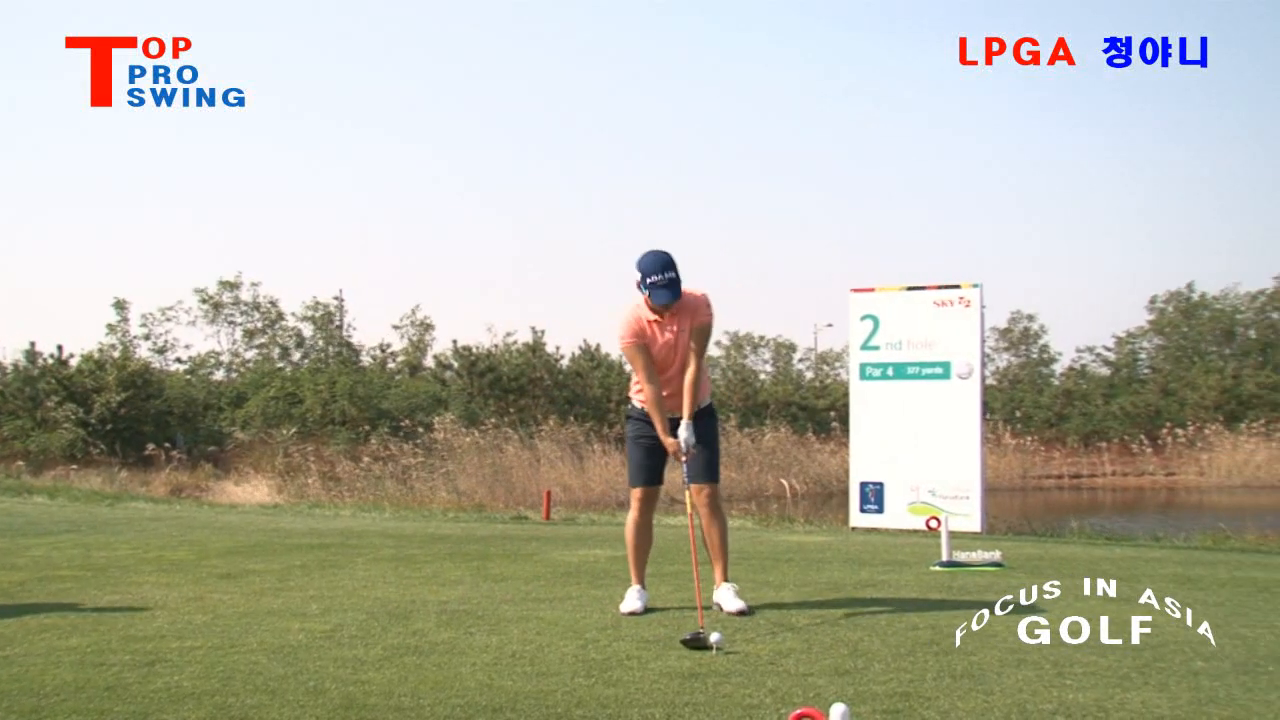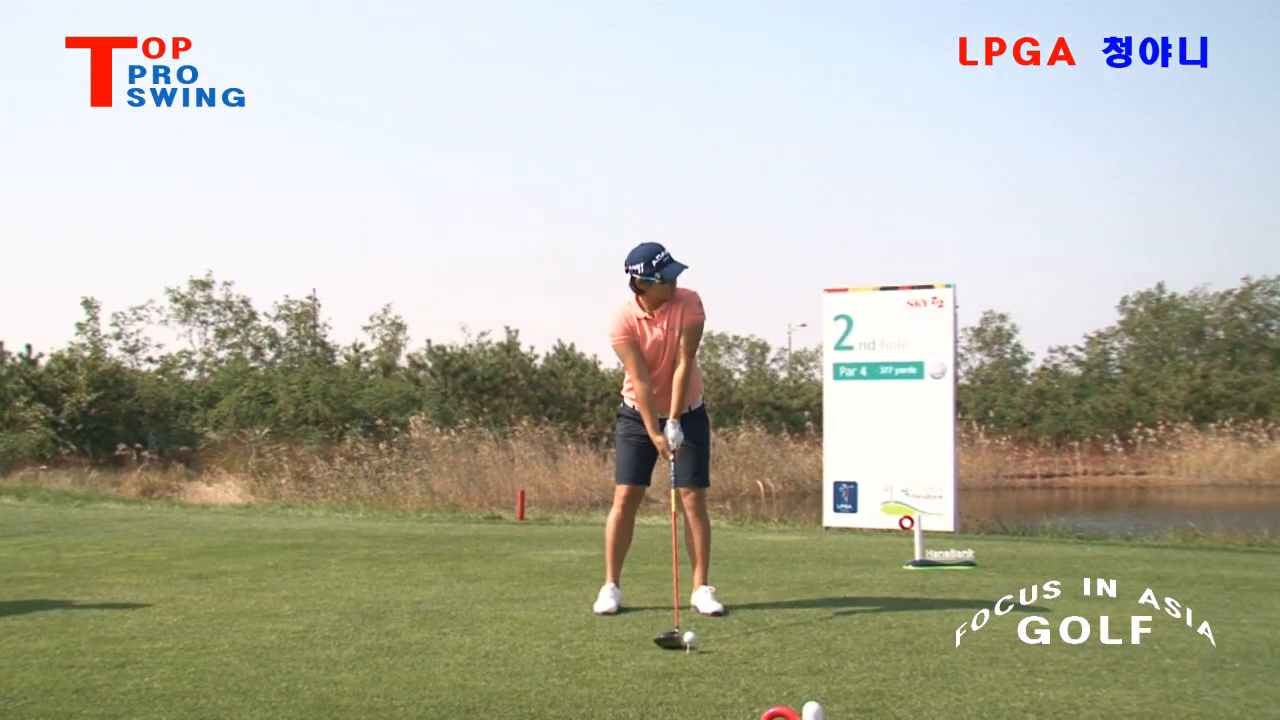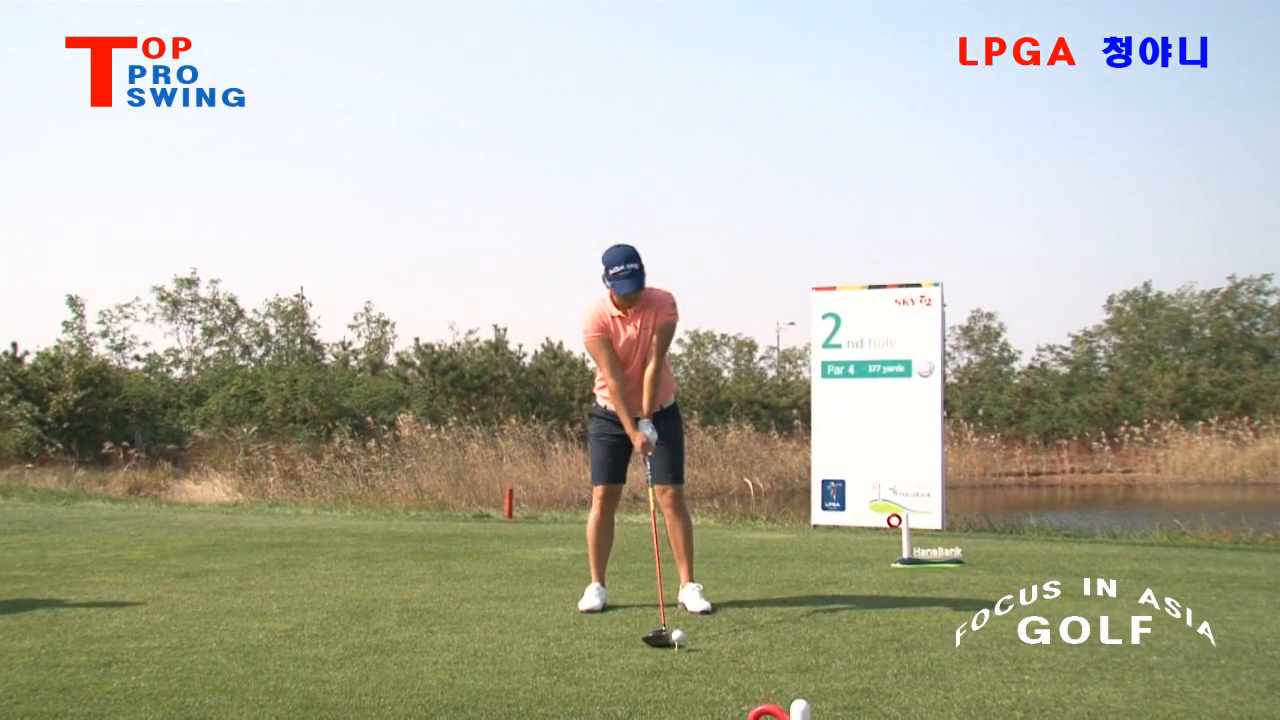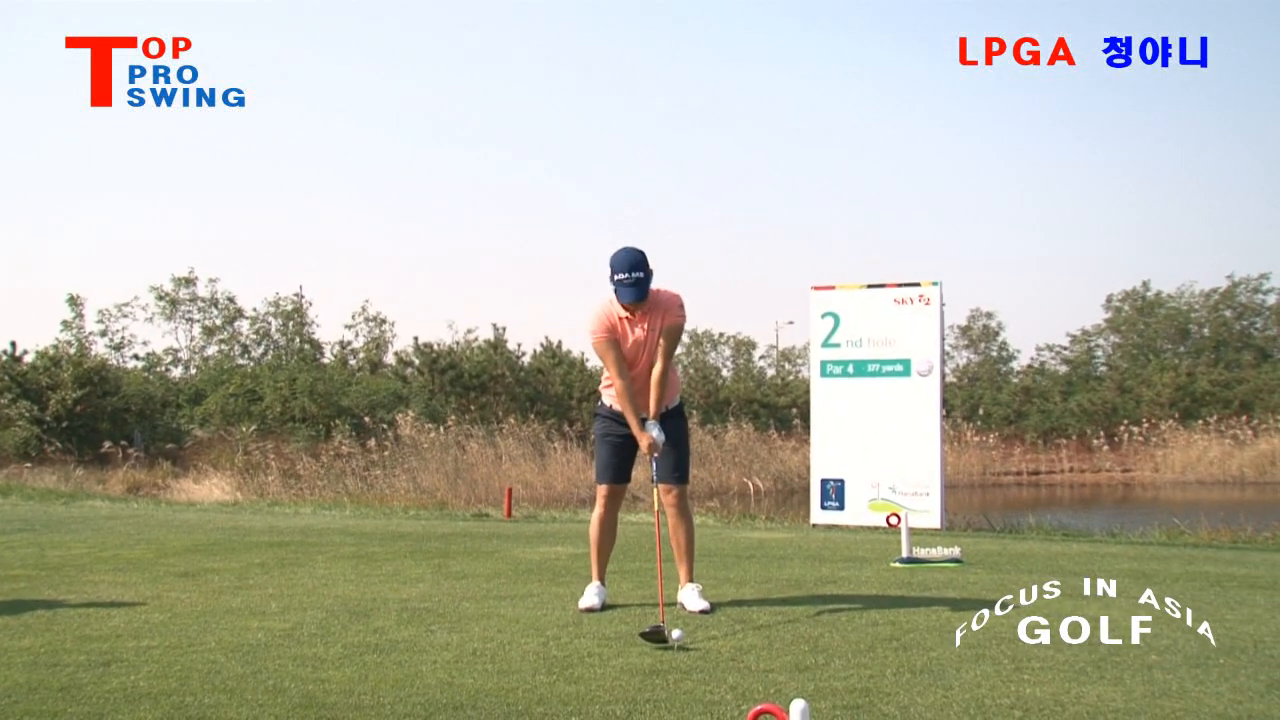
dt=0.4s
person 1, frame 1
left shoulder: (698, 304)
right shoulder: (632, 323)
left elbow: (694, 366)
right elbow: (649, 383)
left wrist: (687, 423)
right wrist: (665, 436)
left hip: (697, 412)
right hip: (646, 417)
left knee: (707, 495)
right knee: (641, 499)
left ankle: (723, 586)
right ankle: (637, 588)
person 1, frame 2
left shoulder: (689, 302)
right shoulder: (623, 321)
left elbow: (684, 364)
right elbow: (640, 380)
left wrist: (675, 422)
right wrist: (655, 434)
left hip: (687, 414)
right hip: (637, 415)
left knee: (693, 499)
right knee: (625, 498)
left ankle: (702, 589)
right ankle: (611, 586)
person 1, frame 3
left shoulder: (663, 303)
right shoulder: (596, 318)
left elbow: (653, 364)
right elbow: (612, 379)
left wrist: (647, 421)
right wrist: (631, 431)
left hip: (661, 411)
right hip: (610, 415)
left knee: (671, 495)
right knee: (603, 497)
left ankle: (688, 586)
right ankle: (596, 585)
person 1, frame 4
left shoulder: (671, 304)
right shoulder: (602, 319)
left elbow: (661, 366)
right elbow: (620, 379)
left wrist: (654, 422)
right wrist: (639, 432)
left hip: (666, 412)
right hip: (615, 414)
left knee: (675, 496)
right knee: (607, 496)
left ankle: (687, 585)
right ankle: (597, 584)
